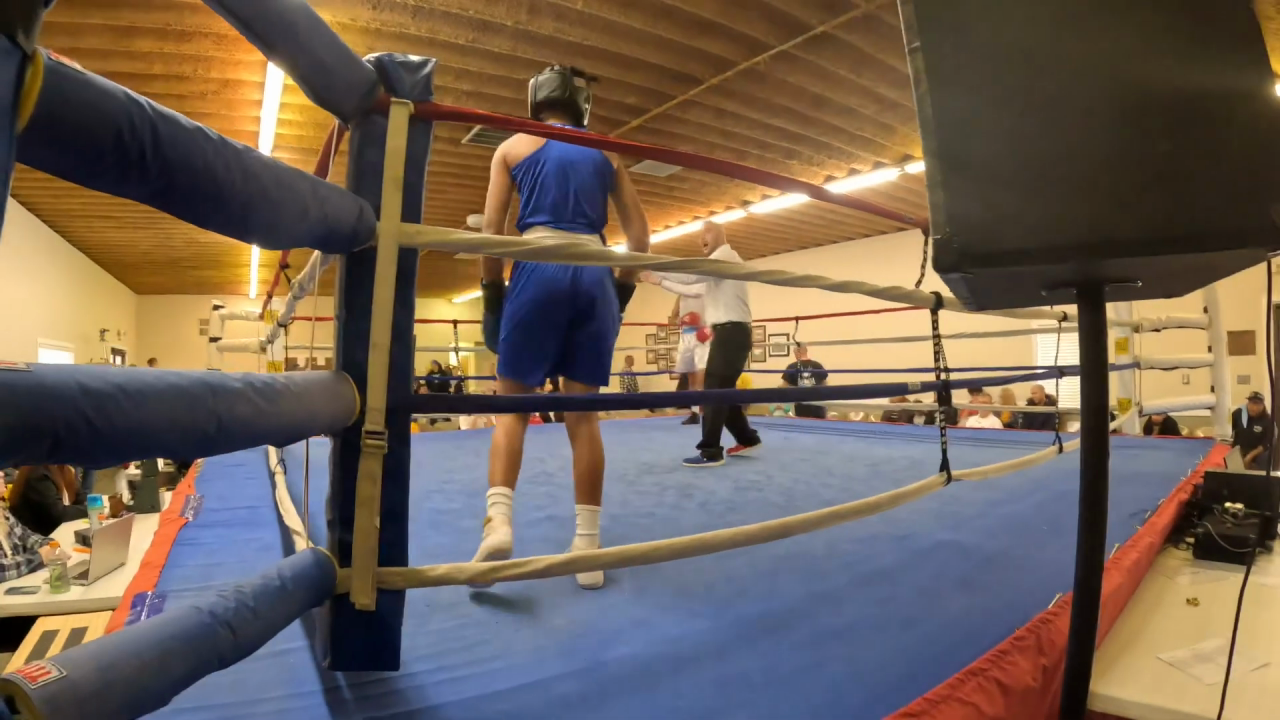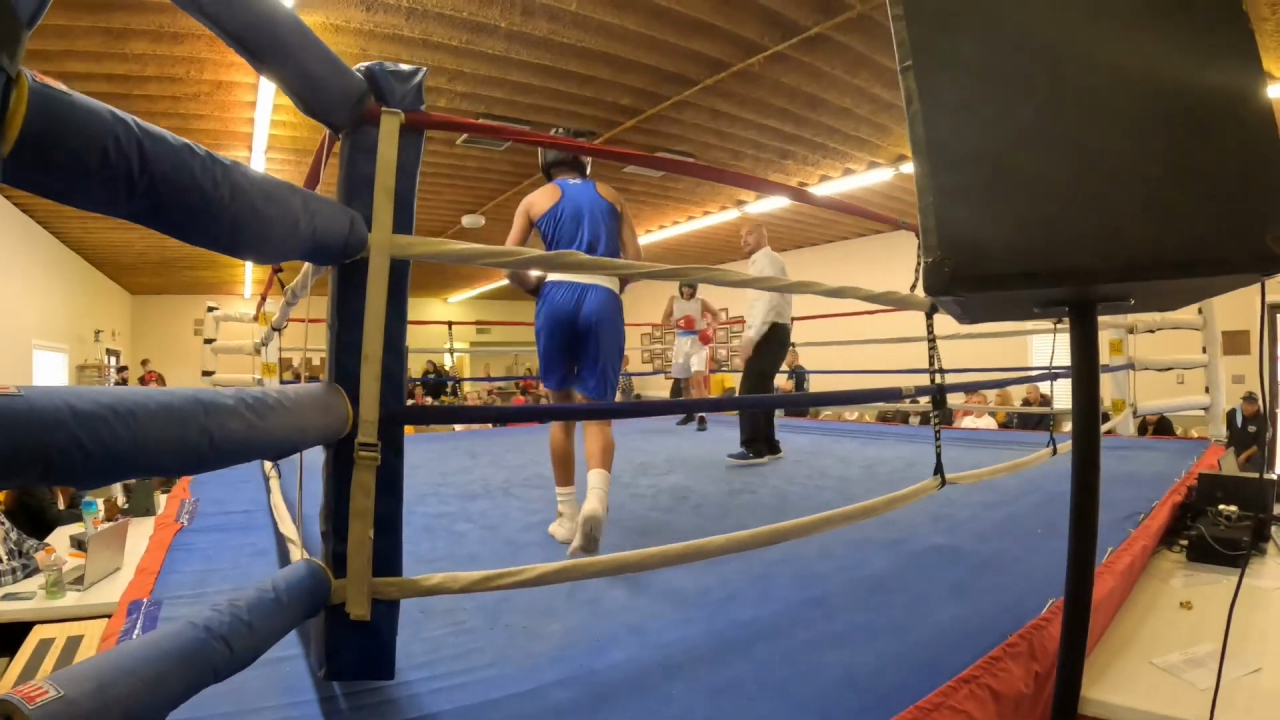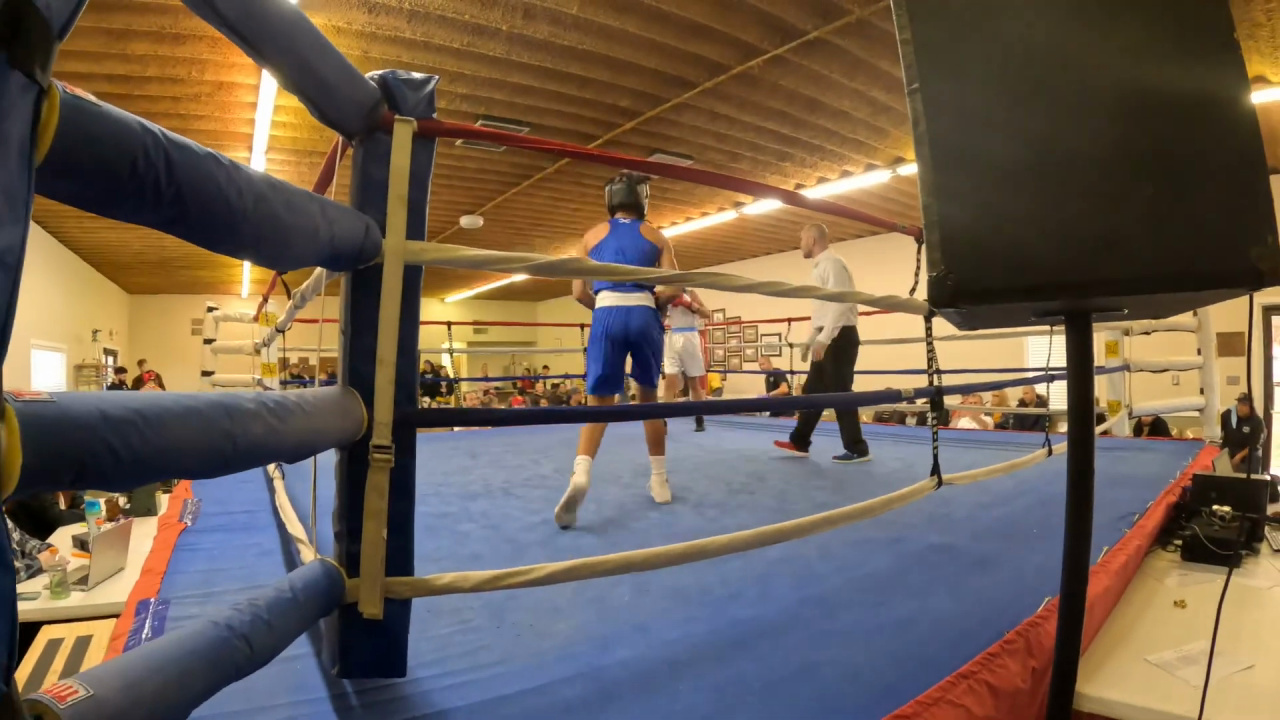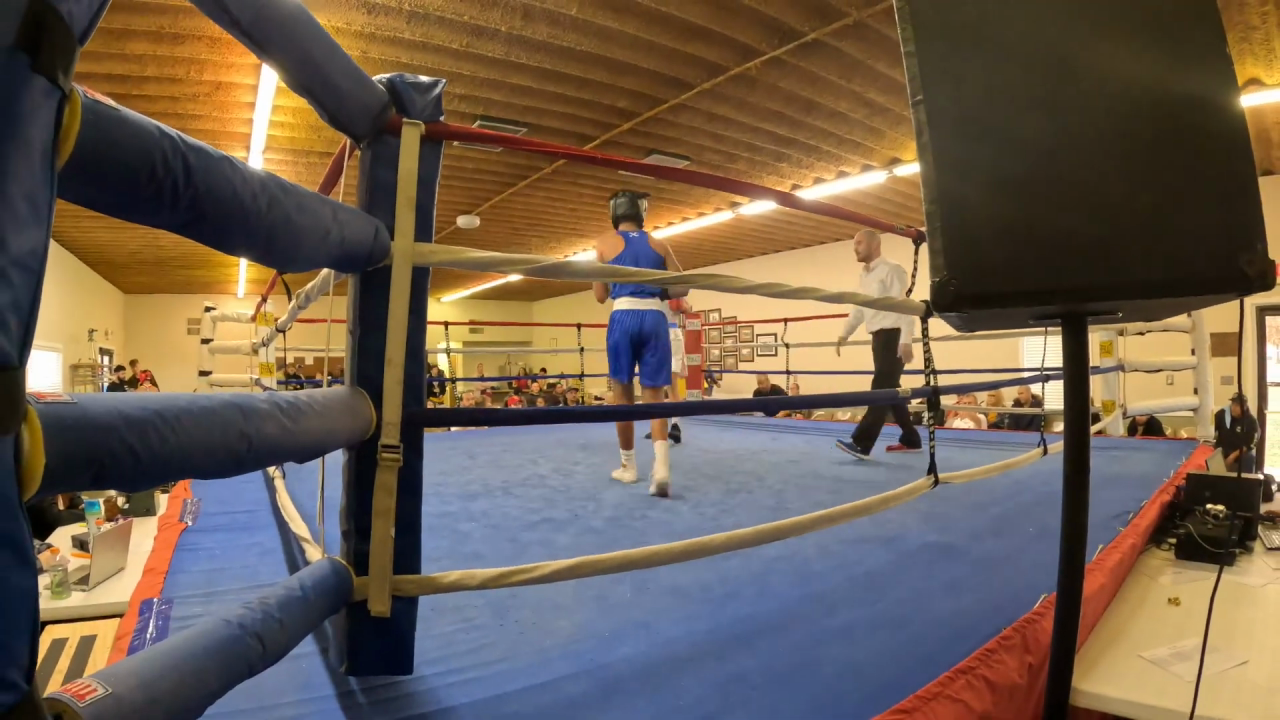
dt=0.5s
person 1, frame 1
left shoulder: (513, 147)
right shoulder: (604, 152)
left elbow: (493, 229)
right elbow: (638, 234)
left wrist: (493, 295)
right wrist: (622, 292)
left hip: (538, 270)
right hip: (593, 275)
left knee: (512, 404)
right knee: (582, 417)
left ankle: (498, 521)
right ankle: (588, 550)
person 1, frame 2
left shoulder: (535, 200)
right shoulder: (609, 195)
left elbow: (510, 269)
right elbow: (633, 260)
left wrist: (536, 288)
left hip: (557, 297)
right hip: (602, 299)
left knee: (562, 409)
right knee: (596, 414)
left ankle: (566, 513)
right ankle: (594, 499)
person 1, frame 3
left shoulder: (593, 235)
right shoulder: (655, 235)
left elbow: (579, 294)
right elbow: (675, 289)
left hip: (608, 317)
right hip: (644, 316)
left knee: (598, 409)
right knee: (648, 401)
left ankle: (580, 477)
right ankle: (659, 482)
person 1, frame 4
left shoulder: (606, 245)
right shoulder: (659, 246)
left elbow: (600, 296)
right elbow: (681, 289)
left hip: (624, 318)
right hip: (655, 319)
left knee: (624, 396)
right knee: (654, 397)
left ankle: (629, 466)
right ankle: (661, 464)
person 2, frame 1
left shoulder: (725, 258)
right shoulder: (718, 262)
left elbow: (690, 277)
right elbow: (694, 288)
right wrist: (660, 281)
left hip: (731, 332)
right hip: (730, 333)
left knee: (714, 391)
right knee: (723, 390)
left ankle: (711, 452)
right ankle: (747, 438)
person 2, frame 2
left shoulder: (769, 261)
right shoulder: (758, 264)
left elbow: (771, 300)
left wrist: (751, 336)
right wrist: (750, 335)
left hip: (771, 333)
right hip: (764, 334)
left knee: (751, 390)
right knee: (759, 391)
left ankle: (755, 446)
right ankle: (765, 445)
person 2, frame 3
left shoulder: (832, 264)
right shoulder: (821, 266)
left elbow: (838, 305)
left wrist: (823, 339)
right wrist: (812, 339)
left hip: (840, 337)
right hip: (827, 339)
left knee: (839, 393)
right knee: (813, 391)
left ankle: (857, 449)
right ankle: (799, 442)
person 2, frame 4
left shoulder: (892, 271)
right shoulder: (864, 275)
right elbow: (859, 309)
left wrist: (905, 341)
right wrist: (845, 333)
left hip: (893, 337)
right hip: (879, 337)
left knee: (881, 389)
right knee: (889, 391)
left ankle: (861, 442)
right ankle: (911, 439)
